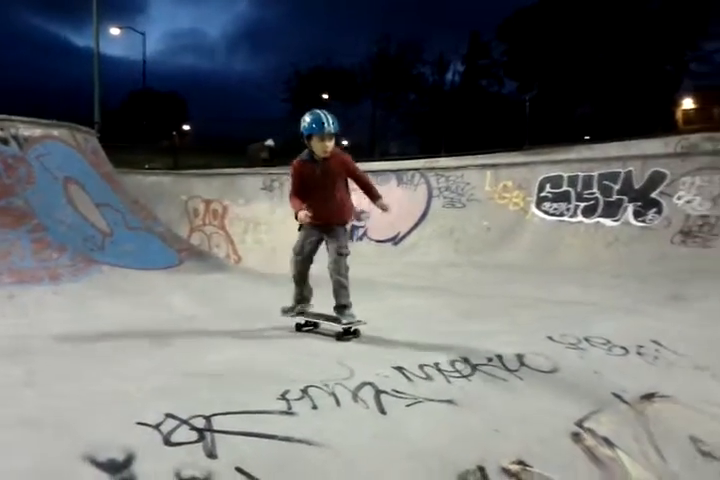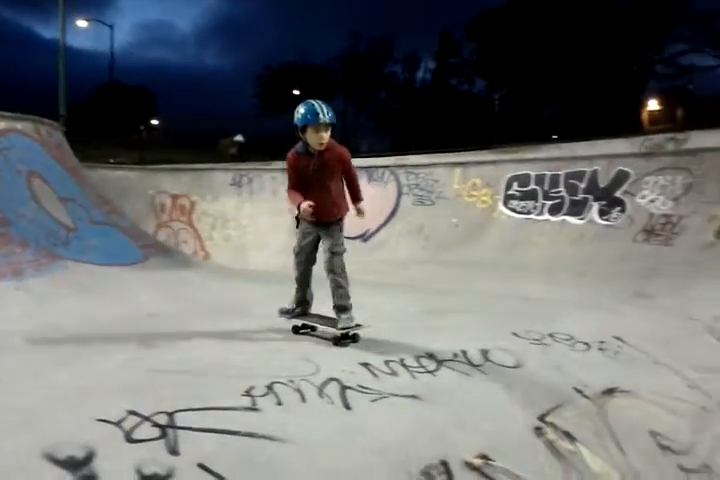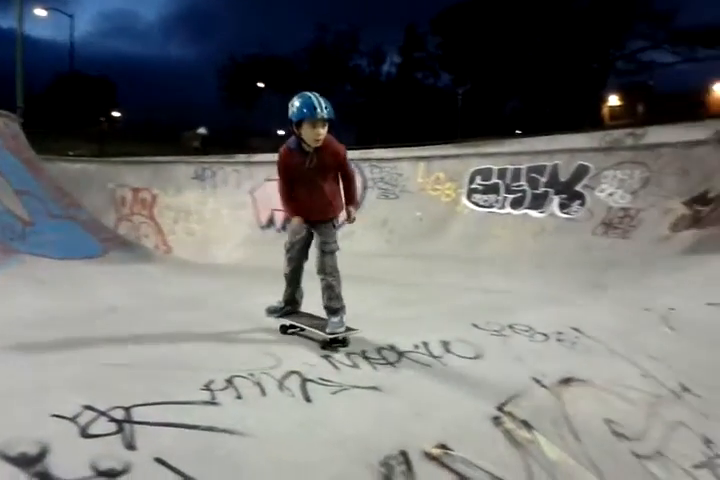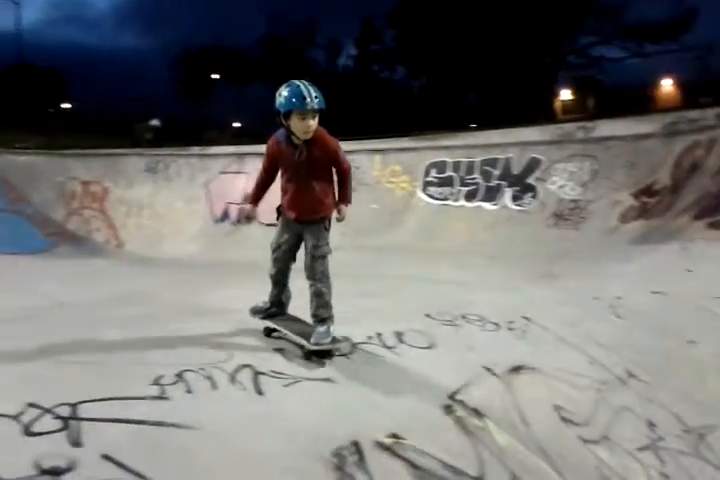
dt=0.2s
person 1, frame 1
left shoulder: (342, 160)
right shoulder: (300, 165)
left elbow: (360, 179)
right elbow: (294, 194)
left wrist: (377, 199)
right wrist: (299, 210)
left hip: (338, 223)
right hip: (312, 223)
left knee: (338, 266)
right knee: (300, 262)
left ankle: (343, 308)
right ankle: (301, 301)
person 1, frame 2
left shoulder: (339, 153)
right shoulder: (294, 157)
left elbow: (350, 176)
right elbow: (293, 188)
left wrist: (357, 201)
right wrist: (300, 204)
left hip: (333, 219)
right hip: (308, 219)
left knee: (334, 265)
right knee: (301, 263)
left ankle: (344, 310)
right ankle: (301, 304)
person 1, frame 3
left shoulder: (334, 149)
right shoulder: (287, 153)
left elbow: (347, 175)
right elbow: (285, 187)
left wrist: (350, 203)
right wrist: (293, 214)
left hip: (327, 217)
right hip: (300, 217)
left knee: (327, 266)
right knee: (292, 261)
left ankle: (335, 313)
right ankle: (290, 302)
person 1, frame 4
left shoulder: (326, 143)
right shoulder: (276, 145)
left elbow: (344, 170)
right elbow: (267, 175)
left wrist: (343, 202)
right wrist: (253, 202)
left hip: (318, 216)
right hip: (289, 215)
left knee: (316, 270)
right knee: (279, 261)
left ankle: (323, 321)
right ankle: (277, 303)
